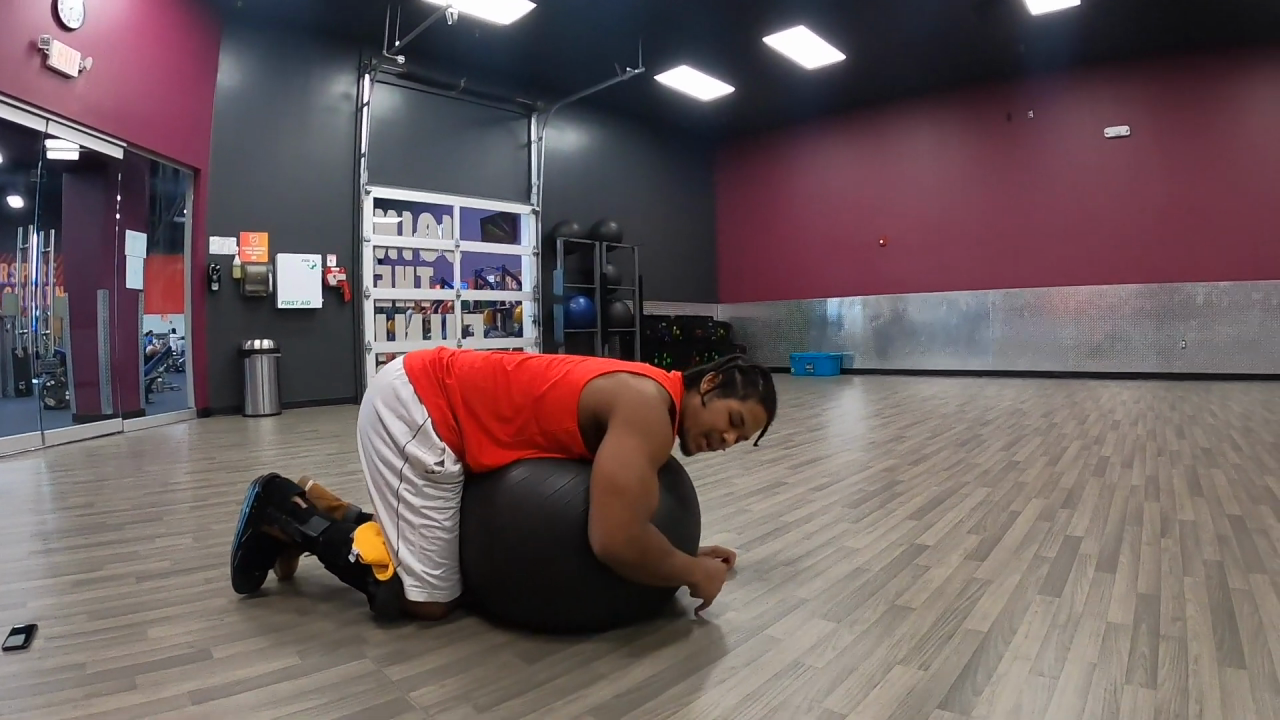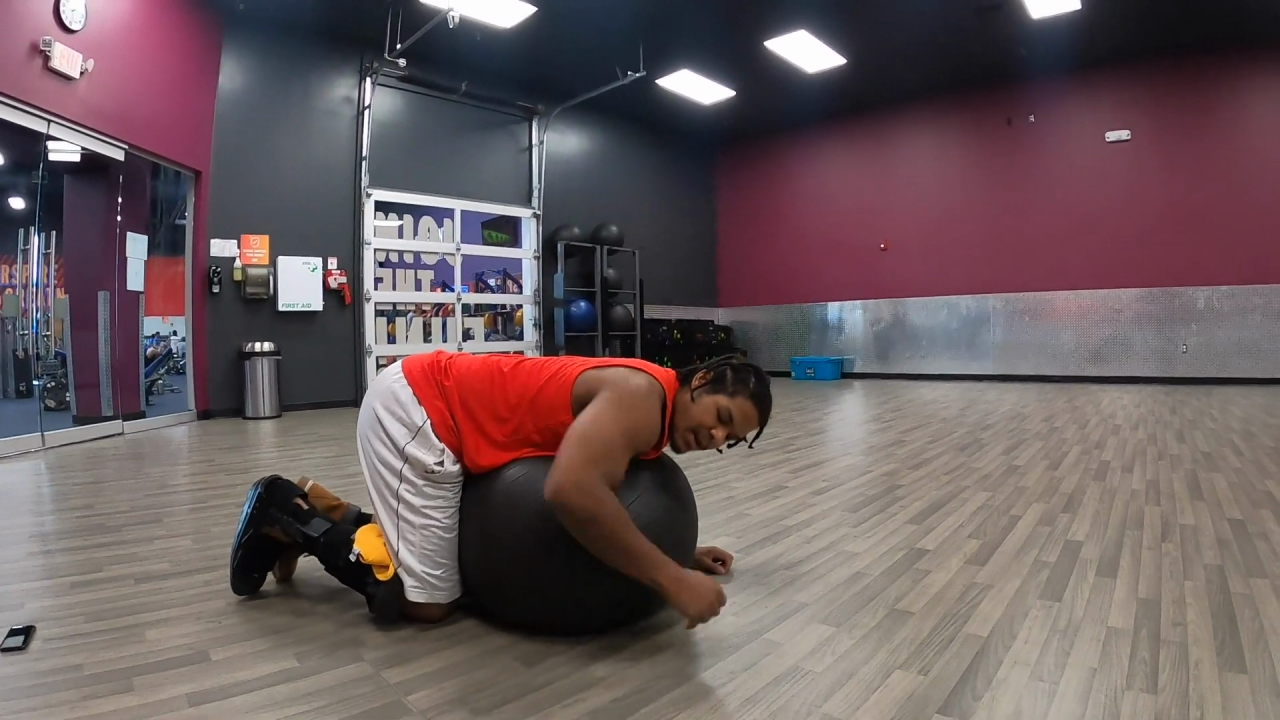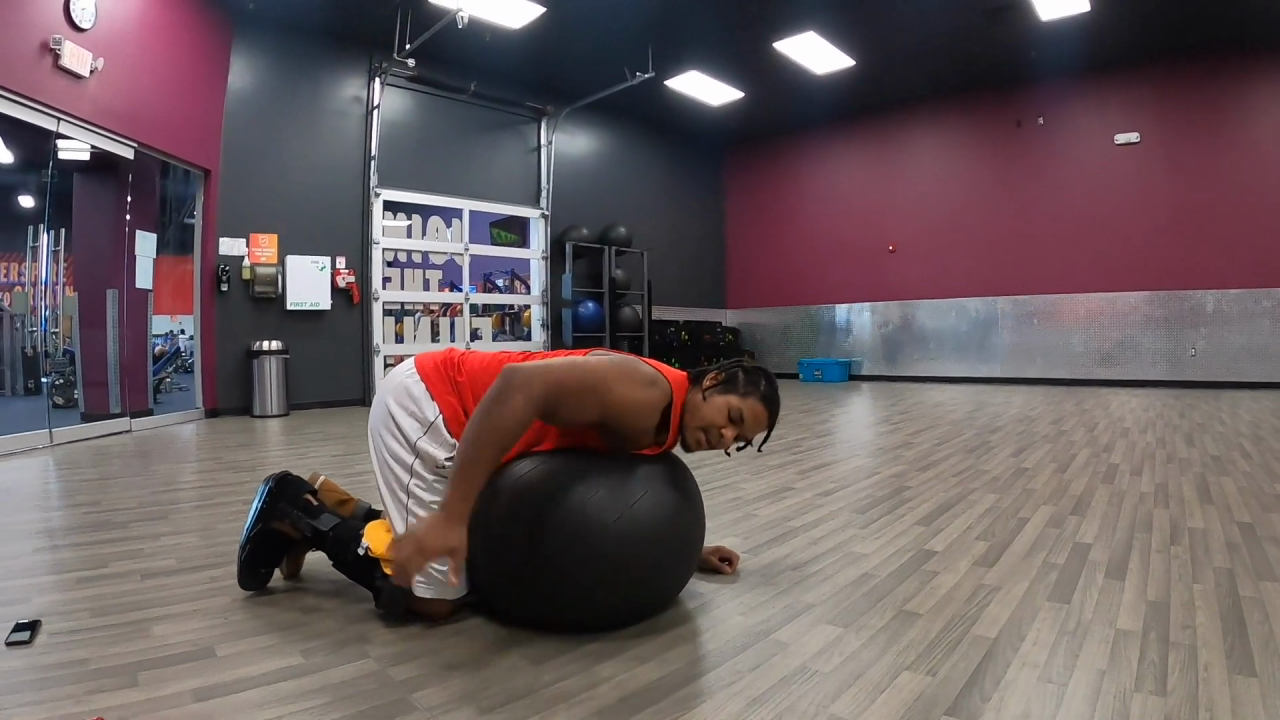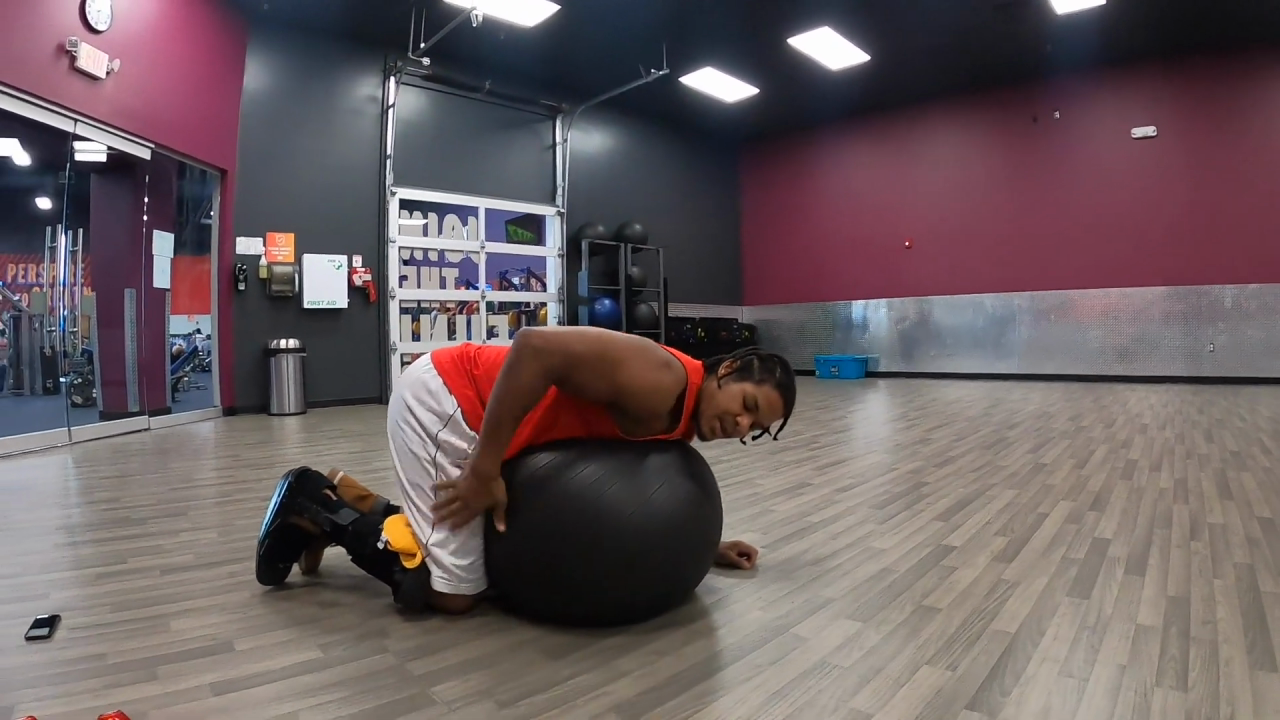
dt=0.2s
person 1, frame 1
left shoulder: (646, 403)
right shoulder: (648, 409)
left elbow: (618, 511)
right elbow: (615, 541)
left wrist: (685, 554)
right wrist: (695, 575)
left hip: (427, 396)
right hip: (415, 405)
left knee: (464, 556)
right knee: (428, 598)
left ankle: (327, 510)
right ankle: (286, 513)
person 1, frame 2
left shoulder: (646, 411)
right shoulder: (640, 398)
left elbow: (614, 503)
right elbow: (570, 494)
left wrist: (679, 555)
right wrist: (672, 580)
left hip: (427, 402)
right hip: (413, 407)
left knee: (464, 559)
right knee: (427, 600)
left ankle: (325, 510)
right ankle: (287, 515)
person 1, frame 3
left shoulder: (661, 423)
right shoulder: (644, 392)
right elbow: (520, 384)
right wrist: (453, 514)
left hip: (442, 404)
right hip: (424, 401)
left knee: (466, 555)
right knee: (435, 596)
left ankle: (333, 504)
right ankle: (298, 510)
person 1, frame 4
left shoulder: (674, 419)
right shoulder: (659, 381)
right elbow: (537, 347)
right wrist: (484, 469)
left hip: (462, 402)
right hip: (443, 393)
left knee: (485, 547)
right knee: (452, 592)
left ankle: (351, 499)
right ankle: (316, 507)
